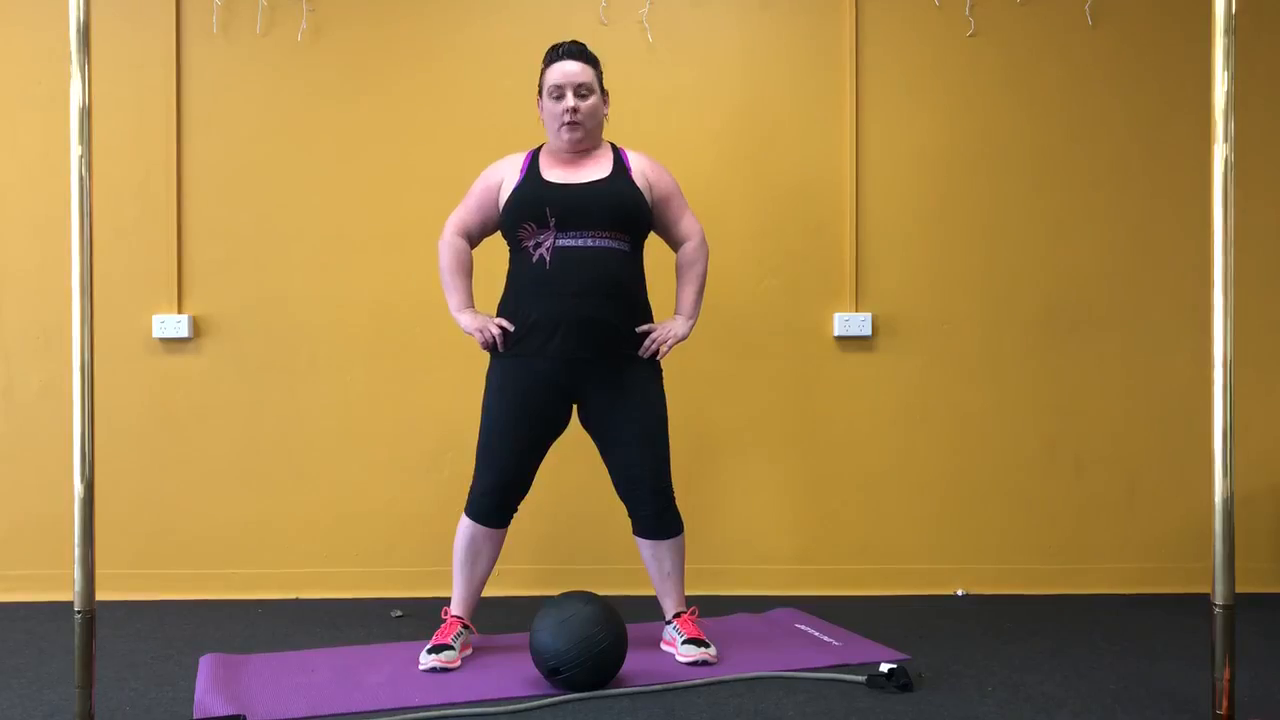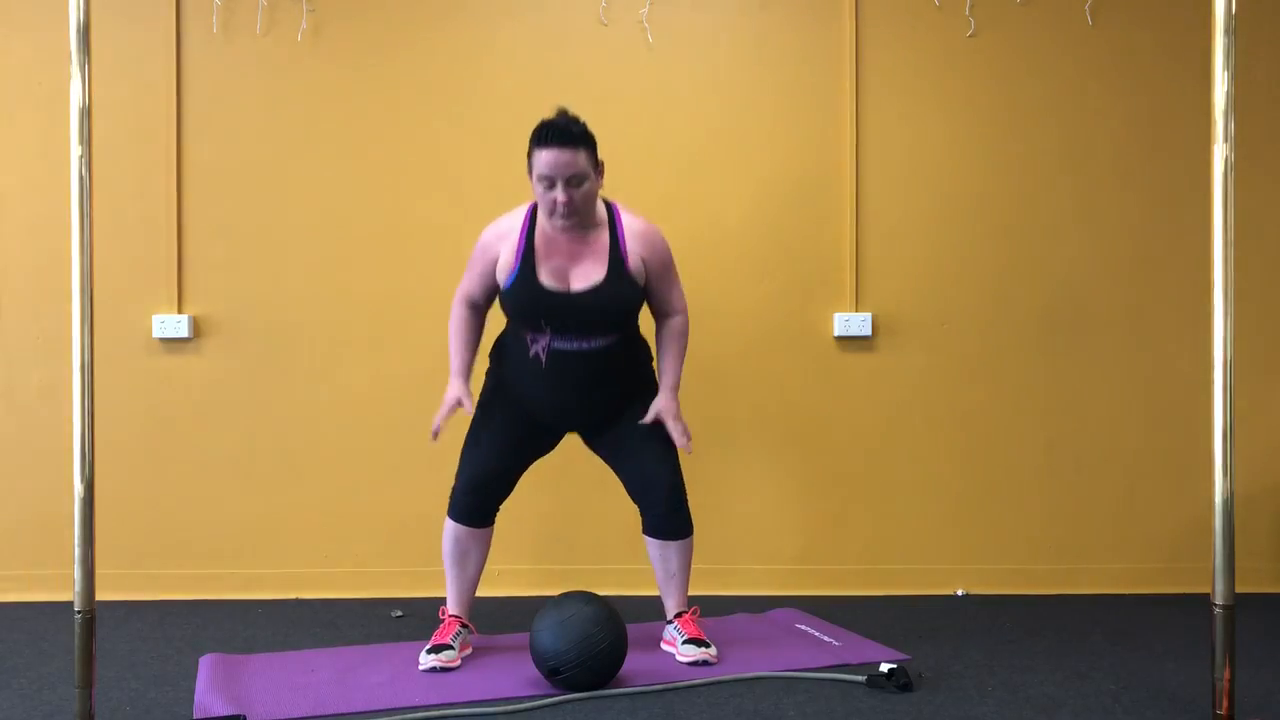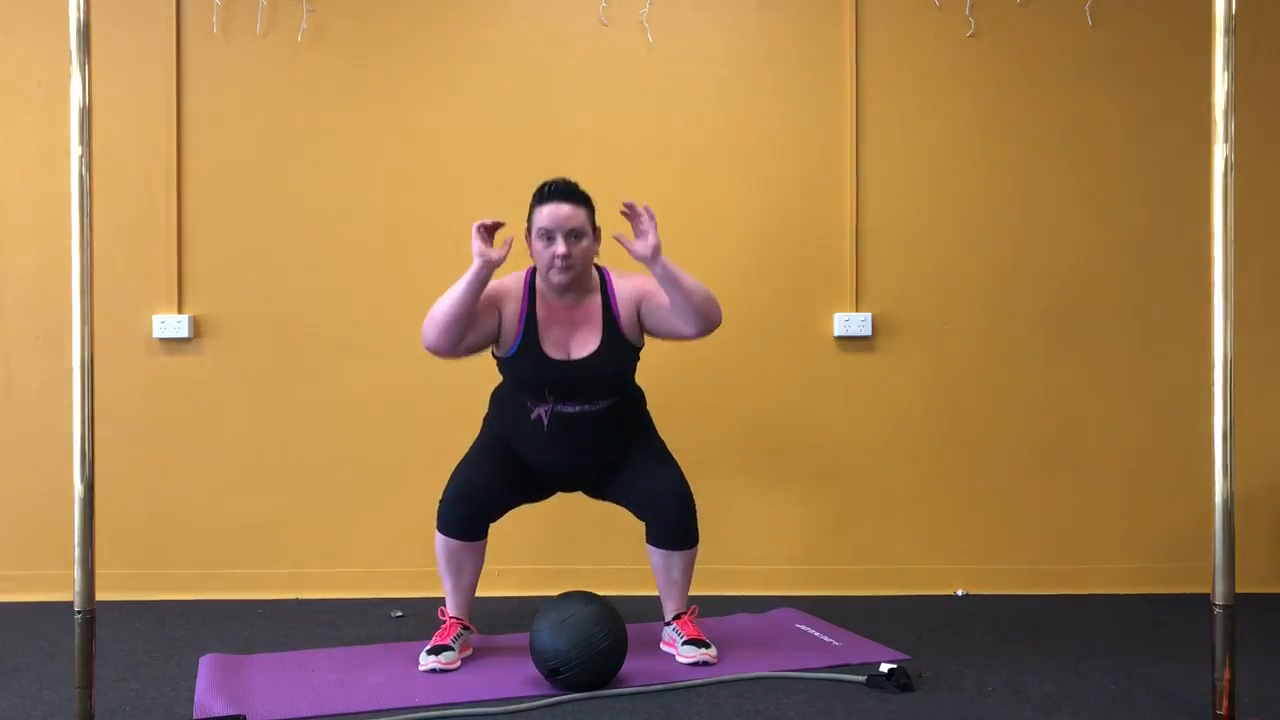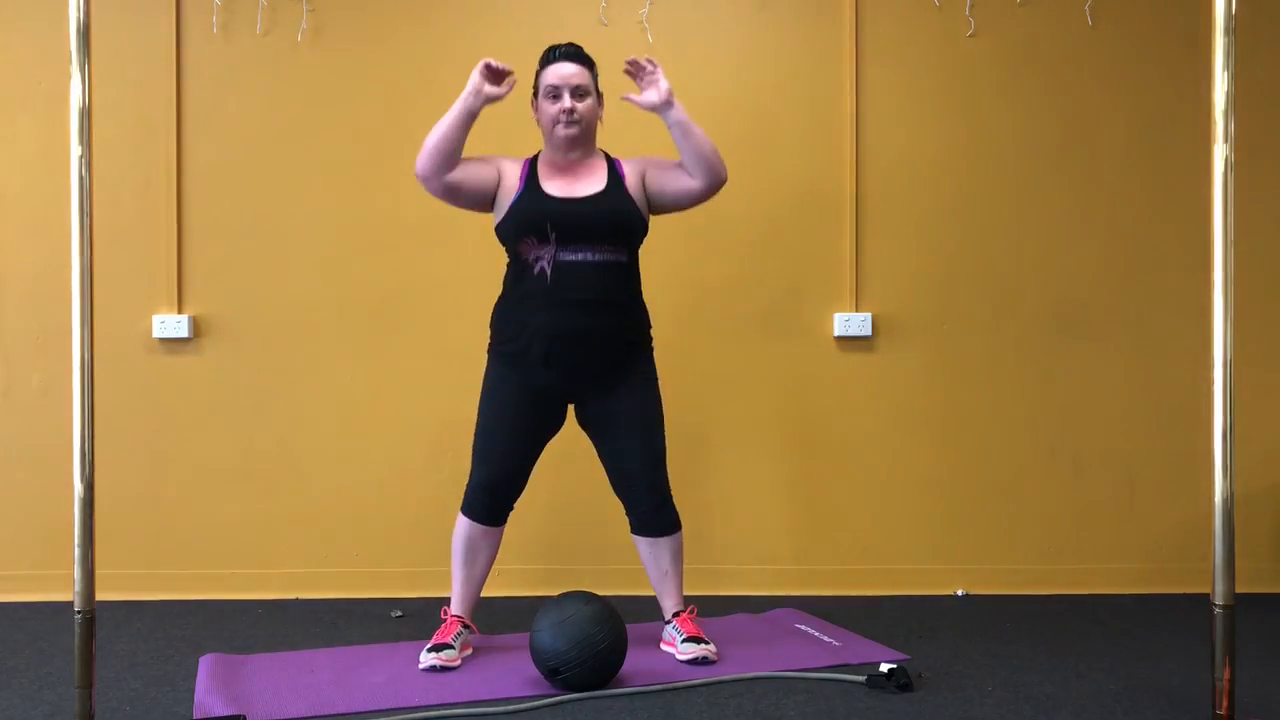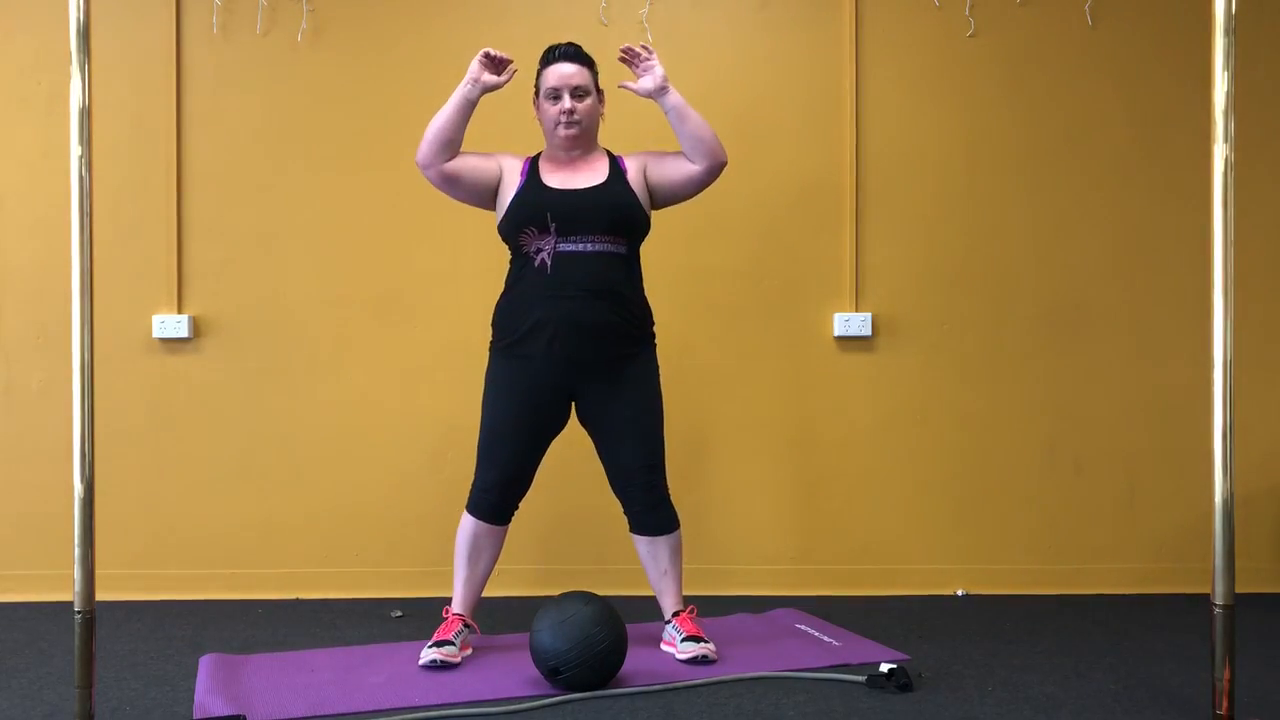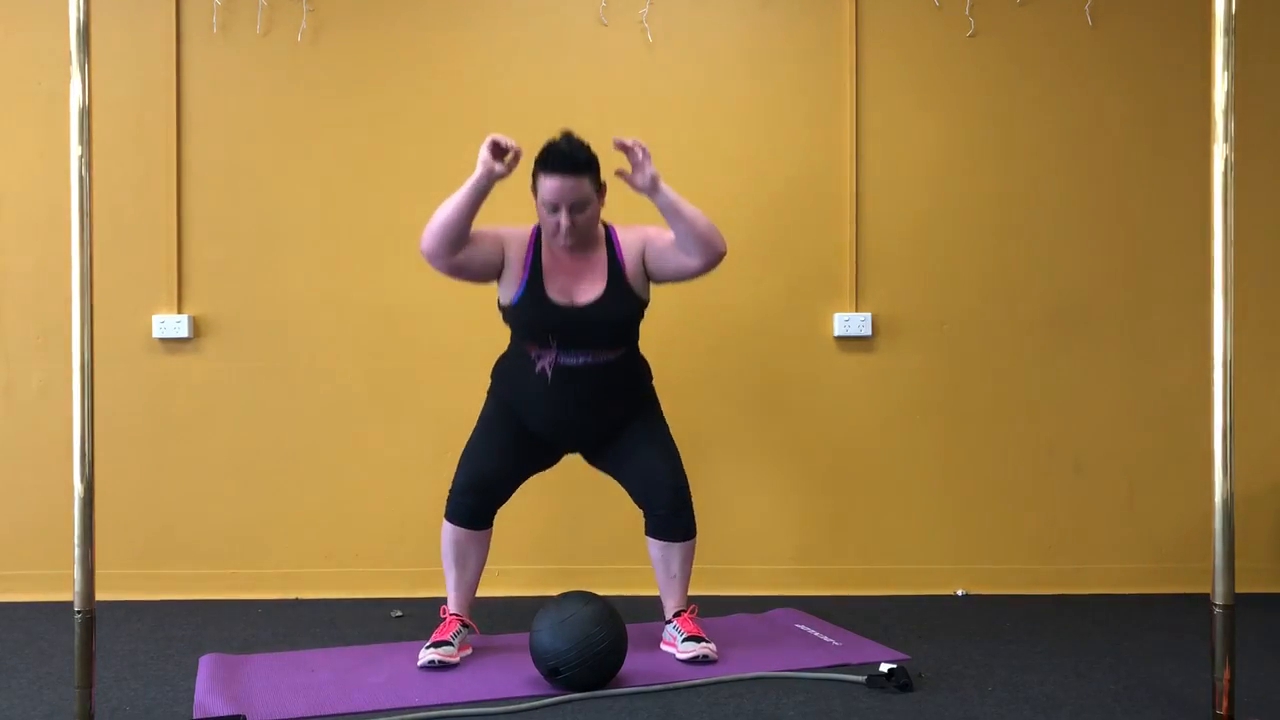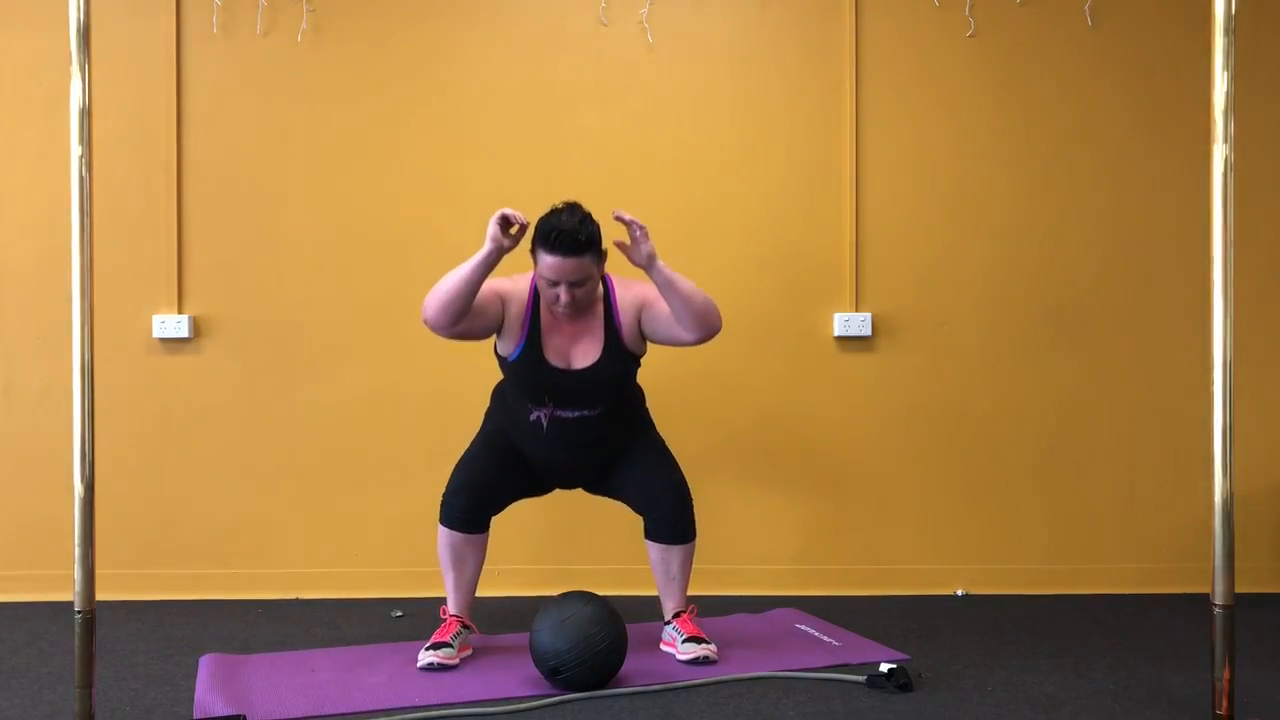
dt=0.5s
person 1, frame 1
left shoulder: (641, 172)
right shoulder: (510, 173)
left elbow: (691, 241)
right elbow: (455, 236)
left wrist: (684, 319)
right wrist: (464, 312)
left hip: (622, 363)
right hip: (528, 360)
left knee: (649, 492)
right knee: (493, 490)
left ankle: (678, 621)
right ankle: (456, 624)
person 1, frame 2
left shoulder: (639, 237)
right shoulder: (505, 235)
left elbow: (672, 313)
right elbow: (469, 303)
left wrist: (669, 393)
right wrist: (457, 379)
left hip: (622, 401)
right hip: (520, 398)
left knee: (664, 492)
right knee: (472, 490)
left ankle: (679, 621)
right ankle: (455, 624)
person 1, frame 3
left shoulder: (628, 296)
right shoulder: (506, 300)
left elbow: (703, 322)
right elbow: (437, 342)
left wrist: (658, 262)
right wrist: (478, 272)
left hip: (618, 447)
right hip: (519, 448)
left knee: (673, 505)
right knee: (460, 504)
left ankle: (678, 622)
right ankle: (455, 627)
person 1, frame 4
left shoulder: (634, 177)
right shoulder: (507, 178)
left elbow: (708, 179)
right elbow: (430, 174)
left wrist: (668, 109)
right wrist: (472, 100)
left hip: (618, 367)
right hip: (523, 363)
left knee: (647, 489)
right knee: (489, 486)
left ankle: (678, 620)
right ankle: (456, 623)
person 1, frame 5
left shoulder: (636, 172)
right shoulder: (510, 174)
left elbow: (709, 161)
right elbow: (433, 162)
left wrist: (662, 93)
right wrist: (472, 89)
left hip: (619, 361)
right hip: (526, 358)
left knee: (644, 488)
right knee: (494, 487)
left ankle: (678, 620)
right ankle: (457, 622)
person 1, frame 6
left shoulder: (634, 248)
right shoulder: (512, 251)
left elbow: (707, 253)
right elbow: (437, 250)
left wrist: (656, 190)
right wrist: (481, 180)
left hip: (621, 415)
right hip: (524, 412)
left knee: (669, 494)
right knee: (471, 491)
left ankle: (678, 620)
right ankle: (455, 622)
person 1, frame 7
left shoulder: (631, 303)
right shoulder: (510, 301)
left elbow: (704, 327)
right elbow: (436, 318)
left wrist: (654, 266)
right wrist: (489, 254)
left hip: (616, 443)
right hip: (520, 441)
left knee: (670, 500)
right knee: (463, 497)
left ankle: (678, 622)
right ankle: (455, 625)
